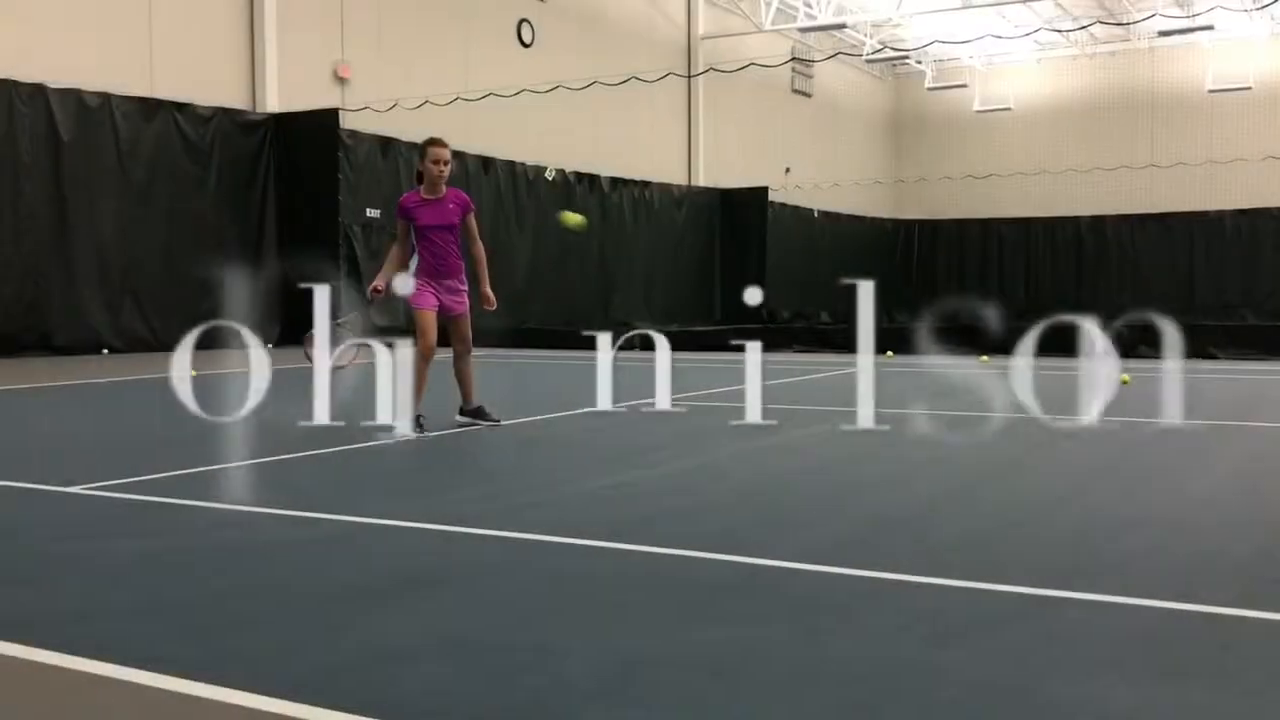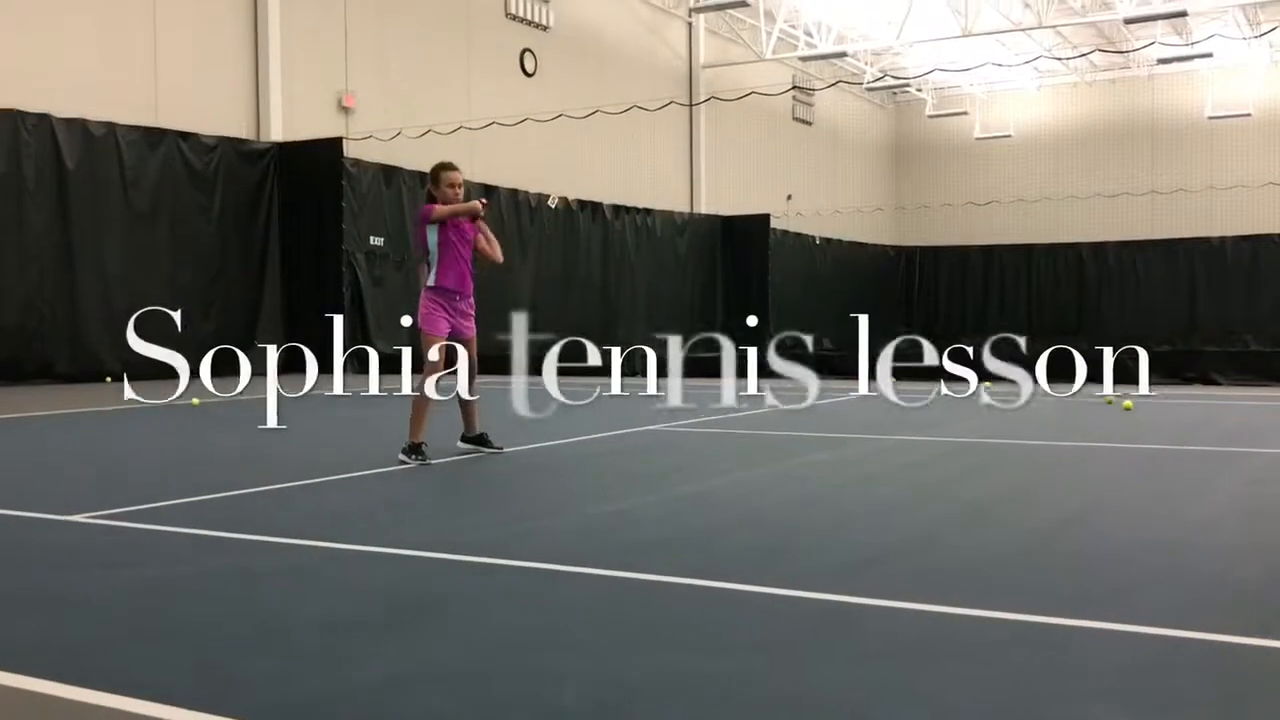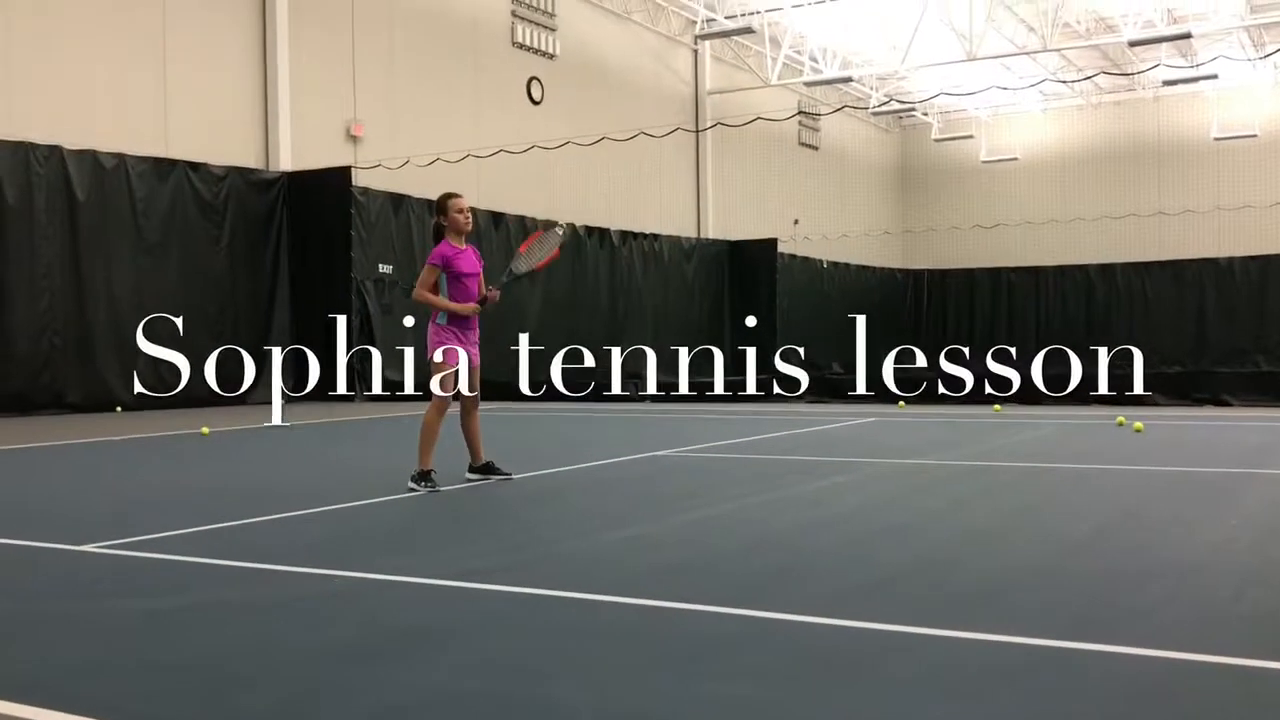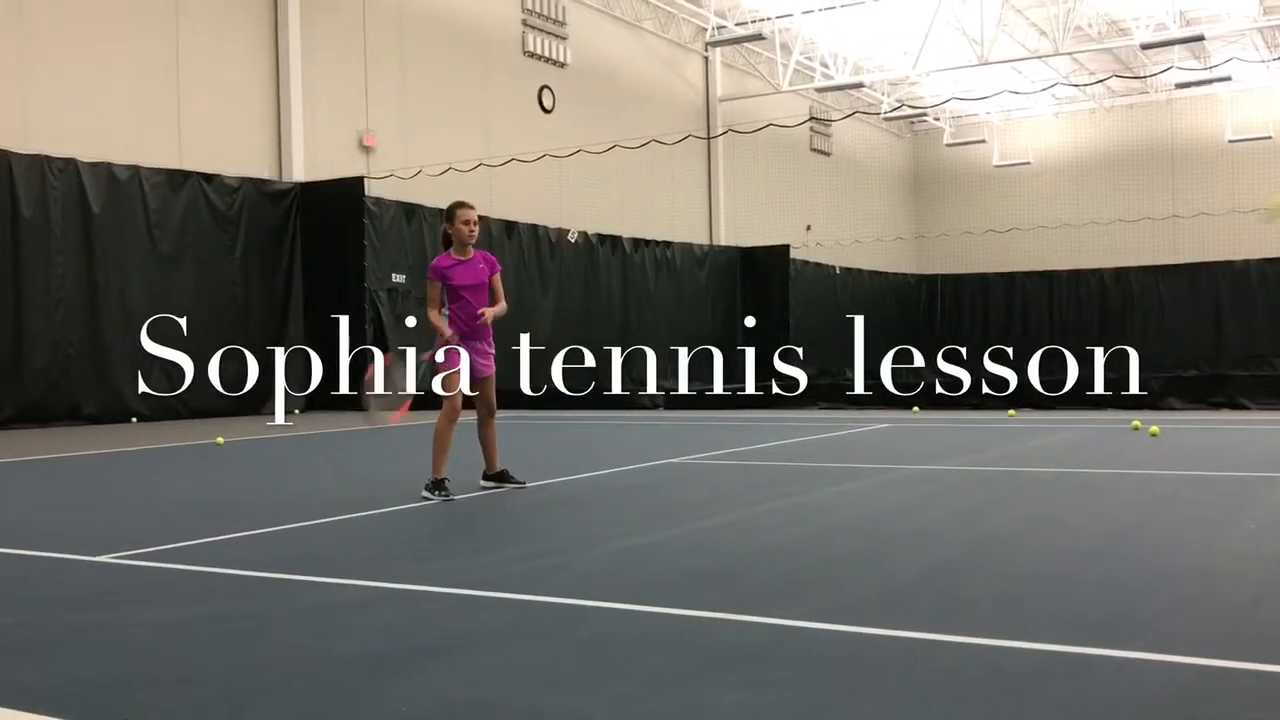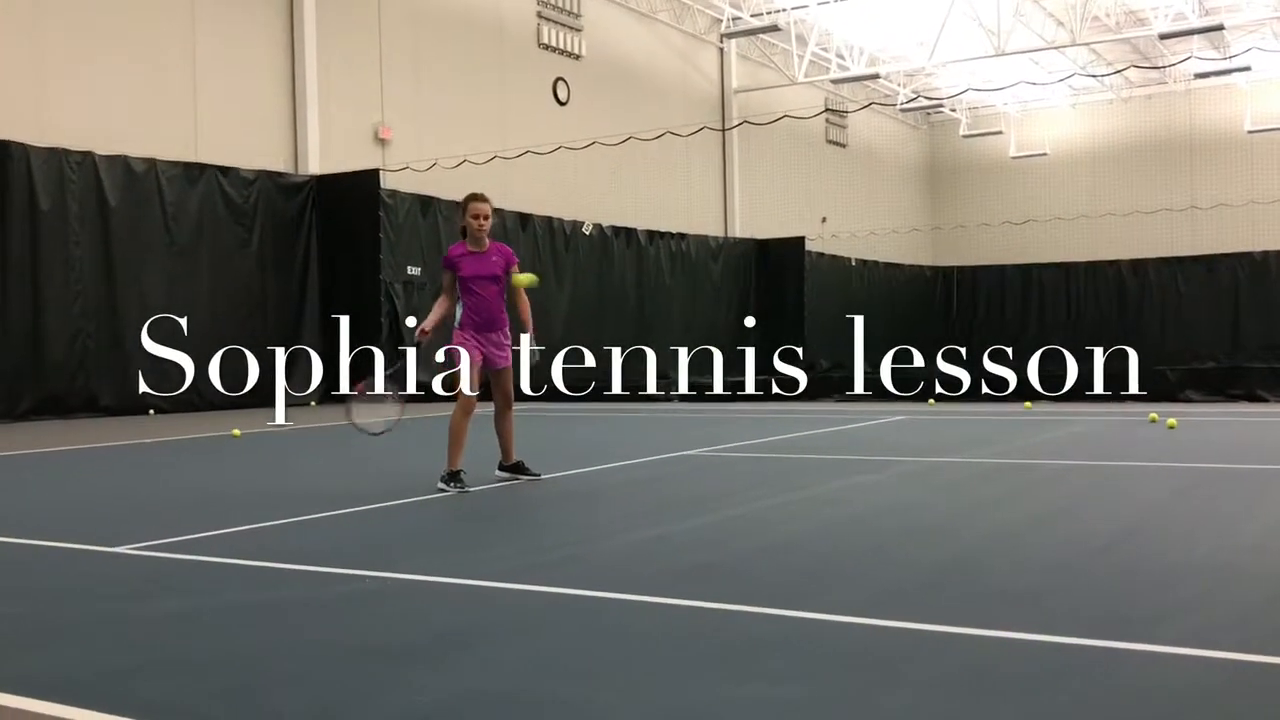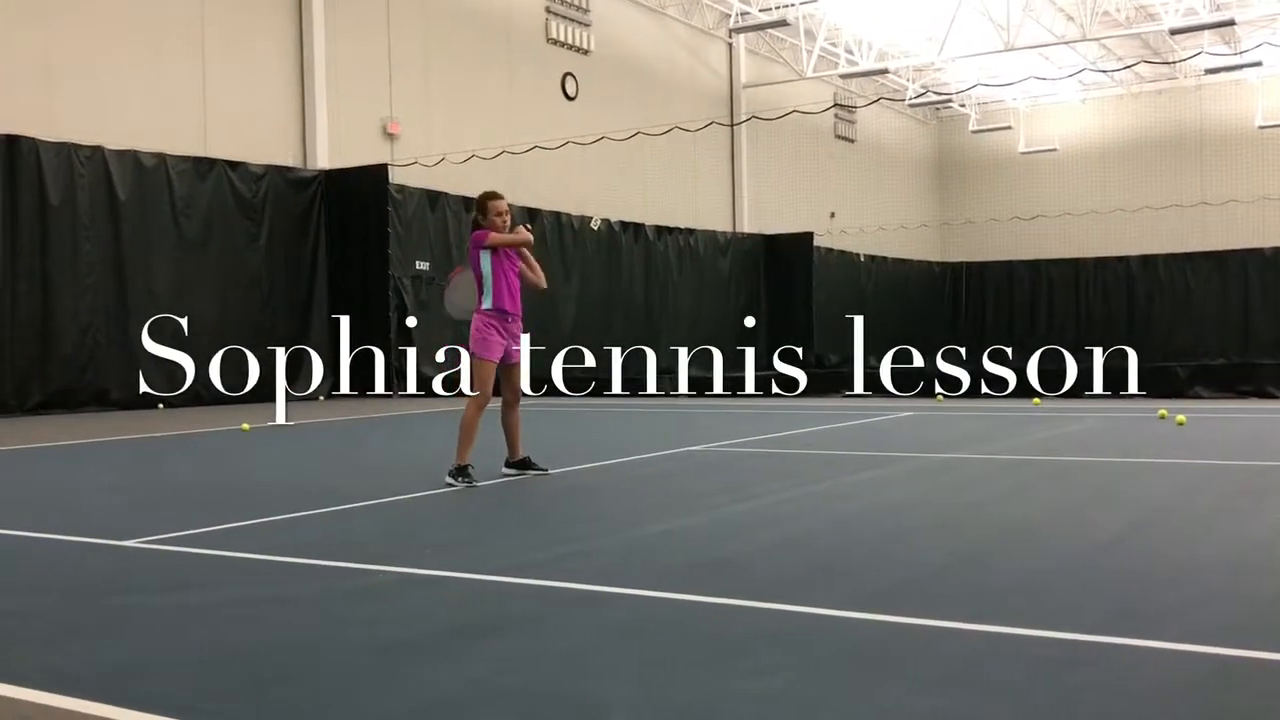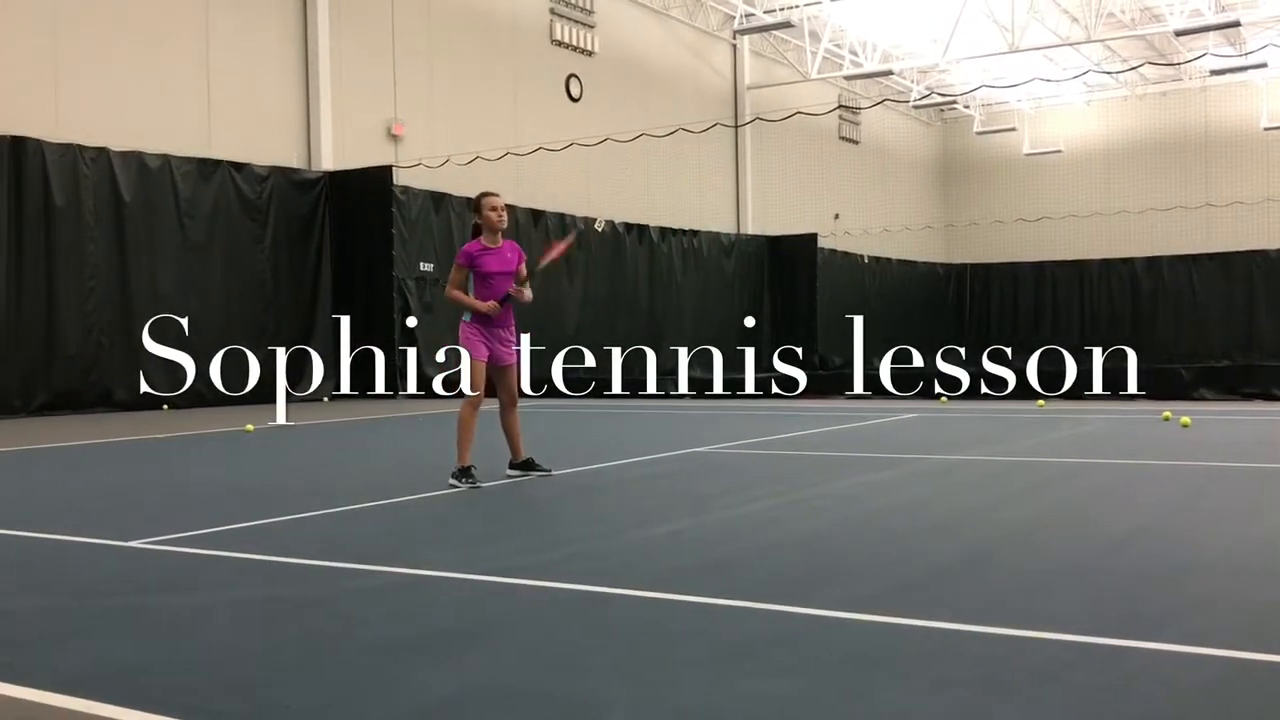
dt=0.7s
person 1, frame 1
left shoulder: (460, 200)
right shoulder: (408, 203)
left elbow: (474, 243)
right elbow: (401, 246)
left wrist: (485, 285)
right wrist: (382, 279)
left hip: (455, 282)
right hip: (424, 282)
left knee: (464, 347)
right knee: (427, 346)
left ankle: (468, 407)
right ankle: (411, 415)
person 1, frame 2
left shoulder: (469, 225)
right shoulder: (428, 214)
left elbow: (496, 257)
right elbow: (472, 206)
left wrist: (480, 222)
right wrist: (476, 207)
left hip: (464, 303)
right hip: (437, 302)
left knee: (469, 371)
right knee: (433, 373)
left ankle: (471, 434)
right ankle: (413, 444)
person 1, frame 3
left shoulder: (474, 253)
right shoulder: (441, 253)
right elbow: (419, 293)
left wrist: (489, 296)
right wrist: (457, 307)
left hip: (469, 333)
right hip: (446, 333)
left knee: (471, 401)
right knee: (442, 400)
left ankle: (478, 464)
right ankle: (422, 472)
person 1, frame 4
left shoulder: (488, 261)
right shoulder: (440, 266)
left elbow: (502, 303)
right elbow: (433, 308)
left wrist: (492, 312)
right wrist: (443, 330)
left hip: (482, 344)
right hip: (453, 345)
left knee: (488, 410)
right knee: (452, 408)
left ankle: (492, 472)
right ankle: (435, 480)
person 1, frame 5
left shoulder: (504, 253)
right shoulder: (453, 255)
left elbow: (519, 296)
right elbow: (447, 297)
left wrist: (529, 336)
right wrist: (429, 322)
left hip: (499, 335)
right hip: (468, 335)
left knee: (505, 401)
right knee: (466, 401)
left ankle: (508, 463)
right ankle: (451, 472)
person 1, frame 6
left shoulder: (512, 254)
right shoulder: (480, 238)
left elbow: (540, 283)
right elbow: (525, 237)
left wrist: (522, 248)
right wrist: (521, 237)
left hip: (512, 326)
right hip: (489, 324)
left knee: (513, 396)
right knee: (481, 397)
left ankle: (515, 459)
right ankle: (459, 466)
person 1, frame 7
left shoulder: (514, 250)
right shoulder: (469, 251)
left elbow: (527, 291)
right elbow: (451, 290)
left wrist: (521, 293)
right wrist: (479, 305)
left hip: (505, 331)
right hip: (476, 330)
left knee: (510, 399)
right knee: (474, 397)
left ankle: (518, 460)
right ankle: (462, 468)
